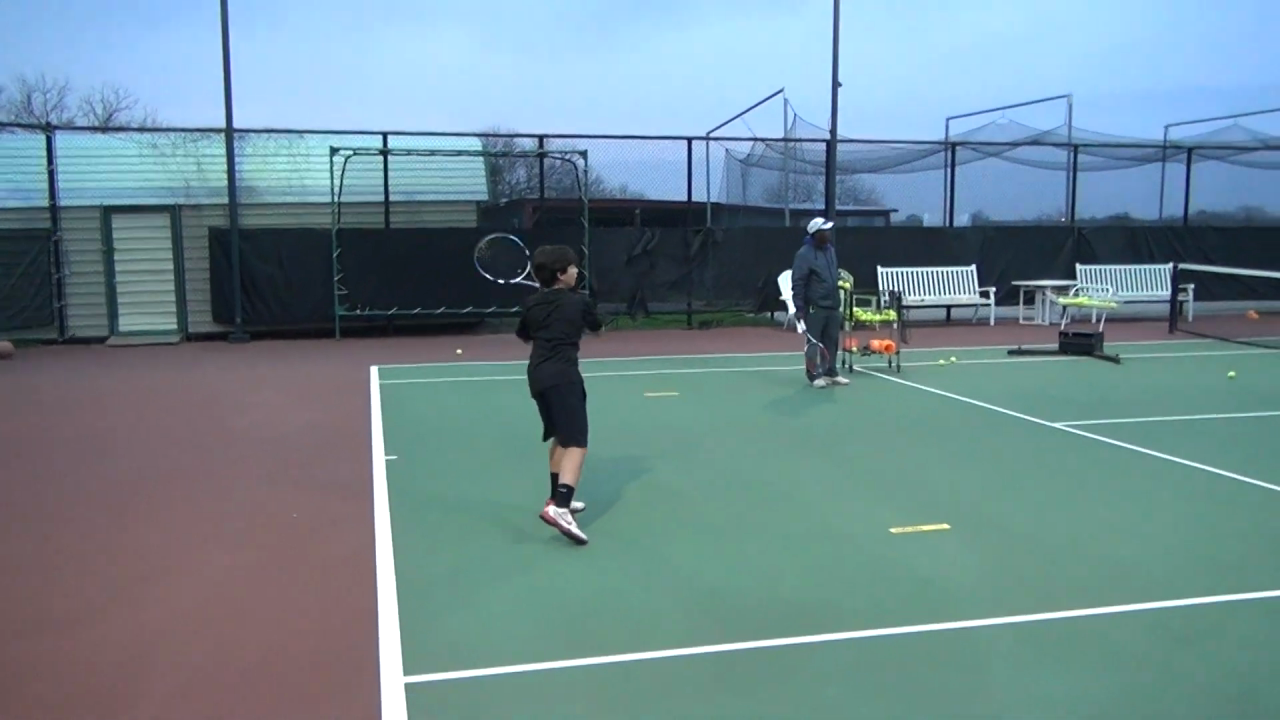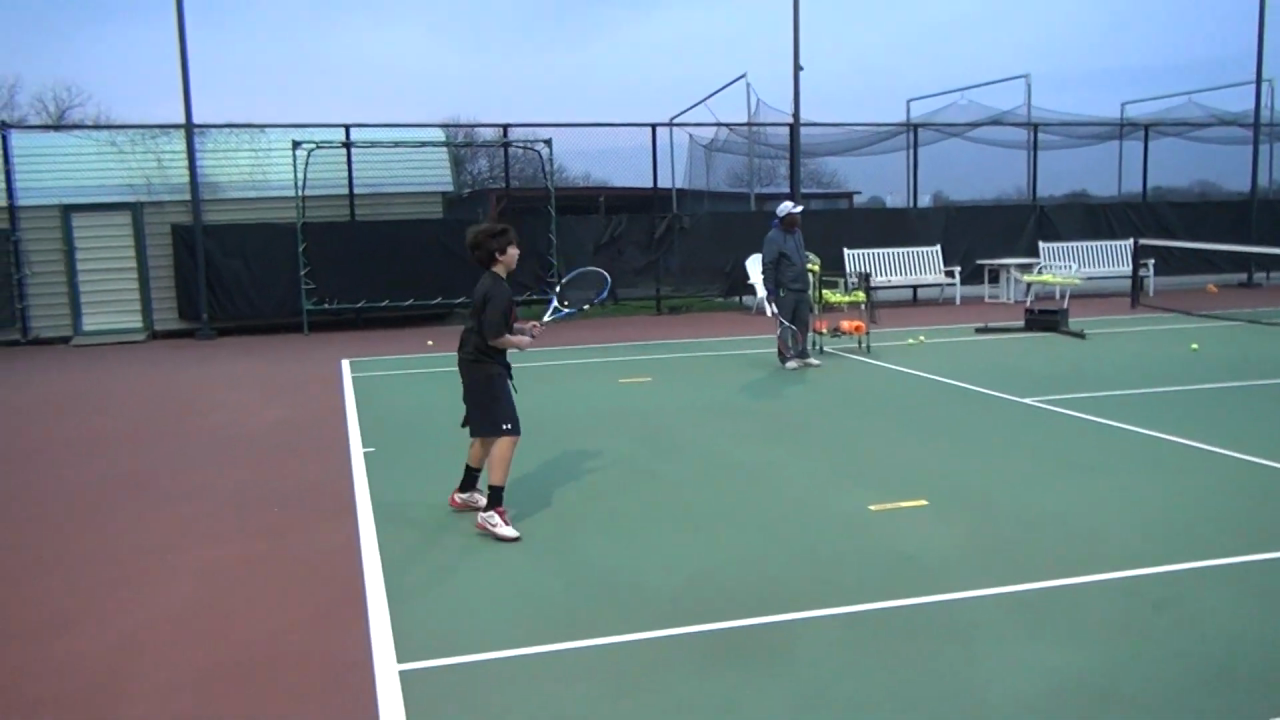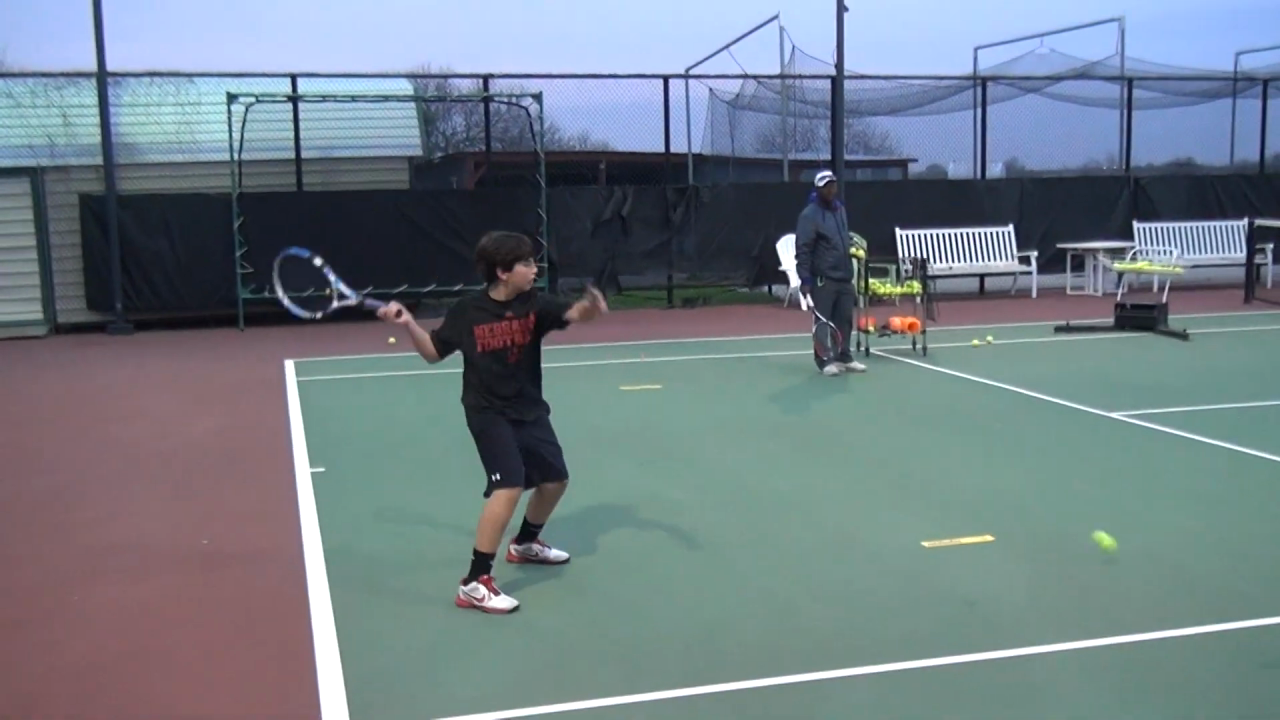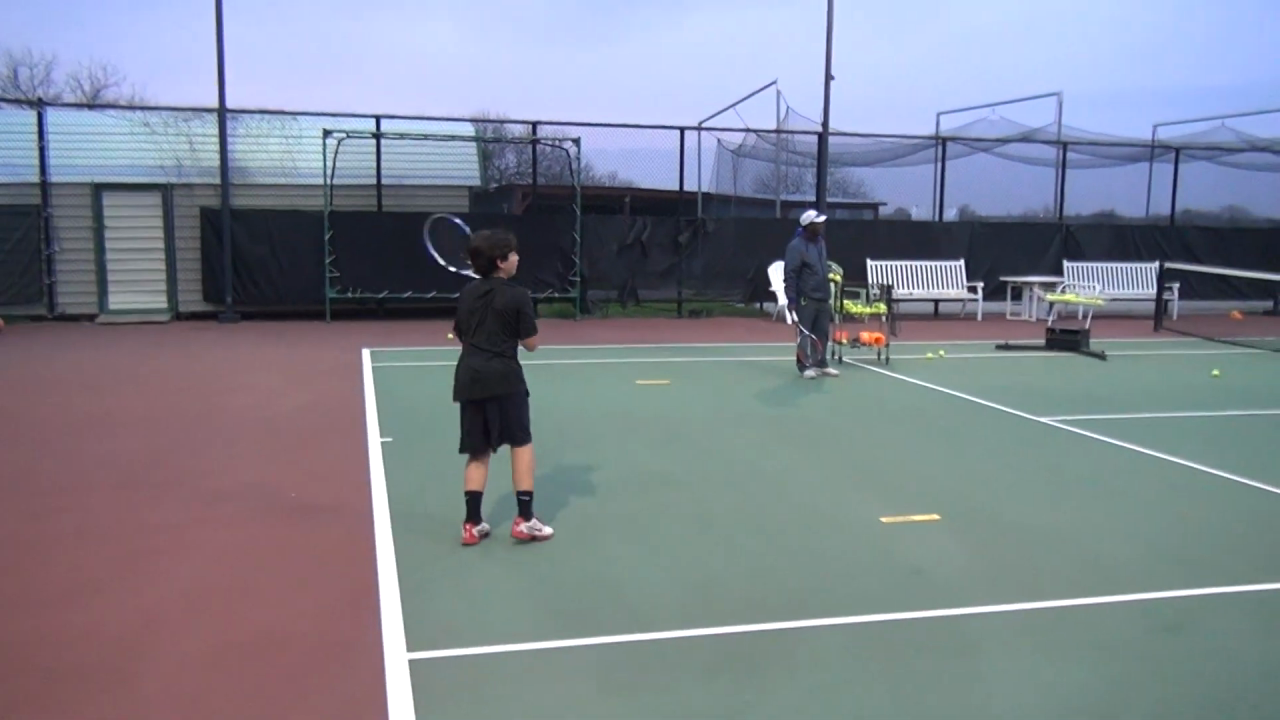
dt=1s
person 1, frame 1
left shoulder: (532, 303)
right shoulder: (579, 302)
right elbow: (596, 328)
left hip: (538, 375)
right hip: (563, 377)
left knee: (560, 437)
right knee: (576, 444)
left ankle: (558, 499)
right ankle: (559, 507)
person 1, frame 2
left shoulder: (489, 284)
right shoulder: (499, 290)
right elbow: (494, 337)
left wrist: (521, 329)
right wrist: (519, 342)
left hip: (477, 365)
right hip: (485, 368)
left knee: (487, 431)
right knee: (507, 433)
left ankle: (465, 492)
right ankle: (492, 510)
person 1, frame 3
left shoulder: (535, 303)
right shoulder: (467, 310)
left elbow: (573, 313)
right elbow: (433, 352)
left wrist: (591, 306)
right wrist: (409, 324)
left hip: (529, 409)
right hip: (487, 412)
left knee: (555, 481)
right knee: (508, 487)
left ankle: (525, 542)
right ankle: (475, 581)
person 1, frame 4
left shoulder: (467, 295)
right shoulder: (517, 296)
right elbow: (531, 343)
left hip: (470, 379)
right hip: (504, 378)
left knee: (477, 452)
right knee: (521, 444)
left ankle: (473, 524)
right ankle: (525, 519)
person 2, frame 1
left shoulder: (830, 250)
right shoulder: (804, 254)
right elbow: (798, 283)
left wrist: (841, 282)
right wrist: (799, 307)
left hip: (833, 306)
right hip: (815, 307)
left knee: (832, 341)
right knee: (814, 342)
left ankle: (830, 372)
right ankle: (814, 375)
person 2, frame 2
left shoulder: (797, 233)
right shoulder: (773, 237)
right elbow: (768, 266)
left wrist: (809, 264)
right wrist: (770, 290)
left hip: (802, 288)
right hip: (785, 290)
left knee: (802, 324)
left ankle: (802, 354)
right ankle: (785, 357)
person 2, frame 3
left shoulder: (840, 209)
right shoulder: (809, 214)
right elbow: (803, 250)
left wrist: (853, 248)
right wrist: (805, 279)
left hip: (844, 277)
right hip: (823, 279)
left knee: (845, 320)
left ankle: (844, 357)
right ankle: (824, 360)
person 2, frame 4
left shoulder: (821, 242)
right shoulder: (796, 246)
right elbow: (790, 275)
right wrist: (791, 299)
left hip: (823, 297)
right hip: (805, 299)
left knee: (822, 333)
left ankle: (820, 364)
right ankle: (804, 365)
